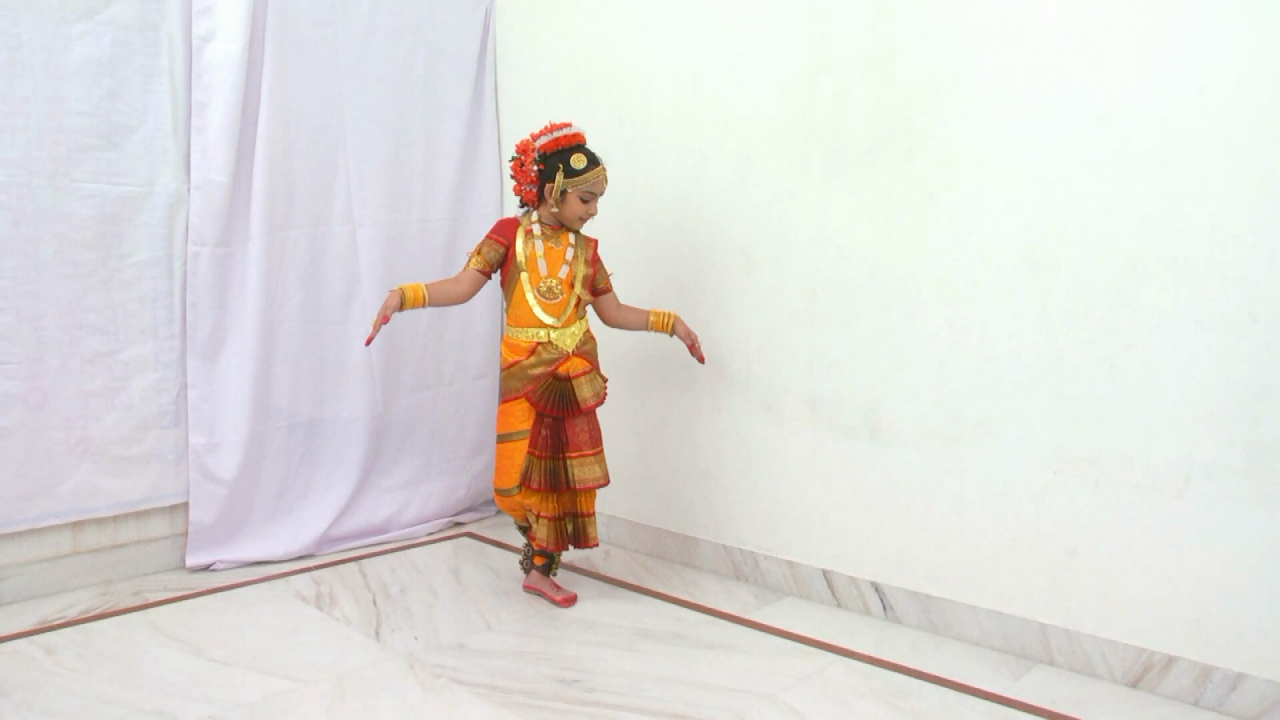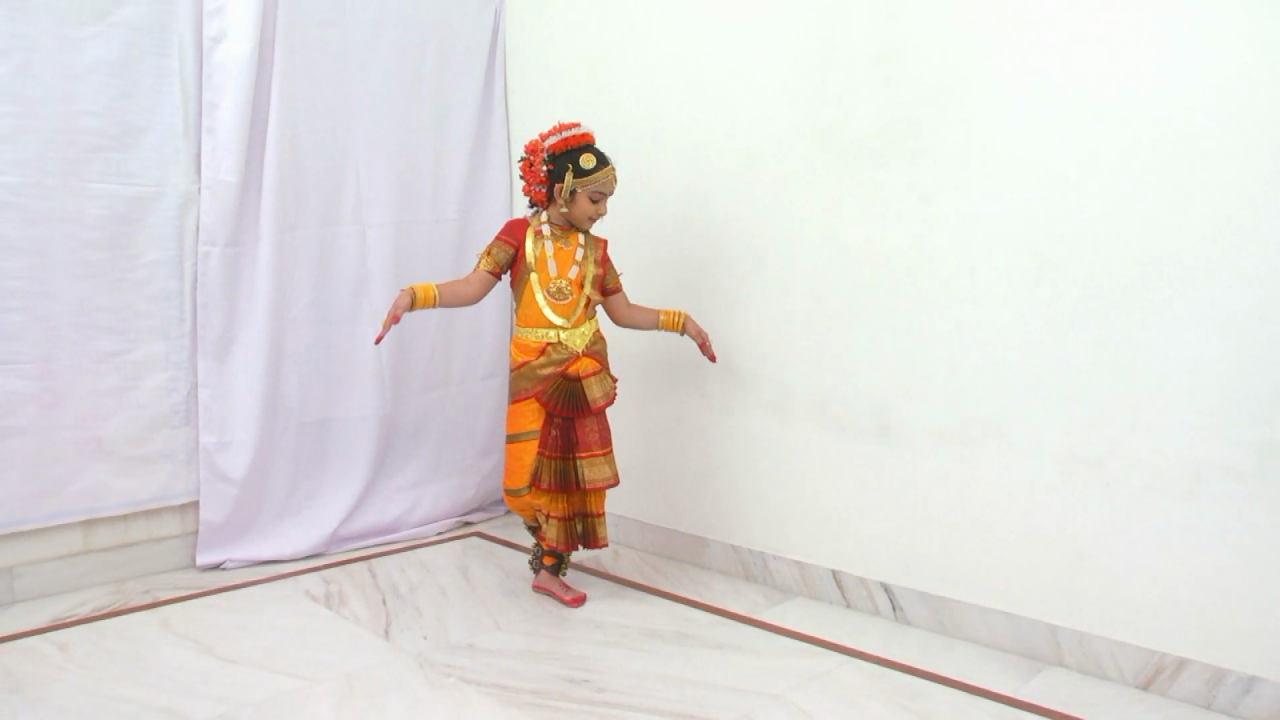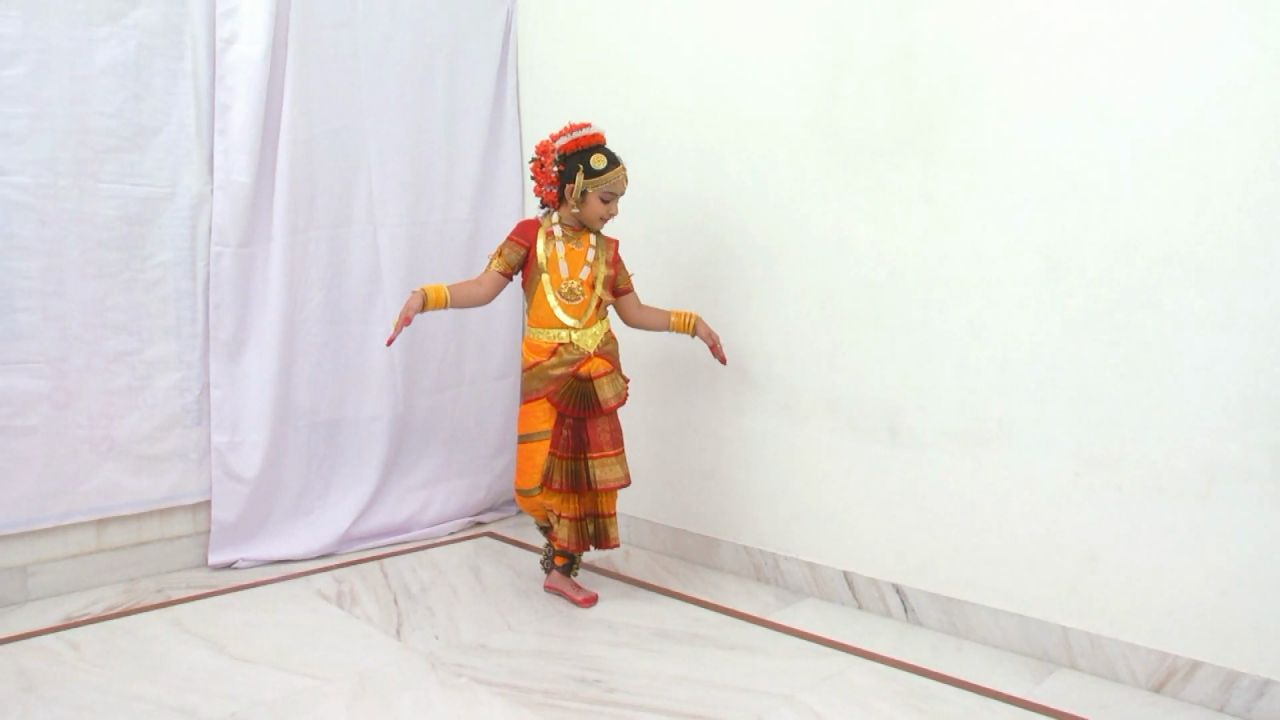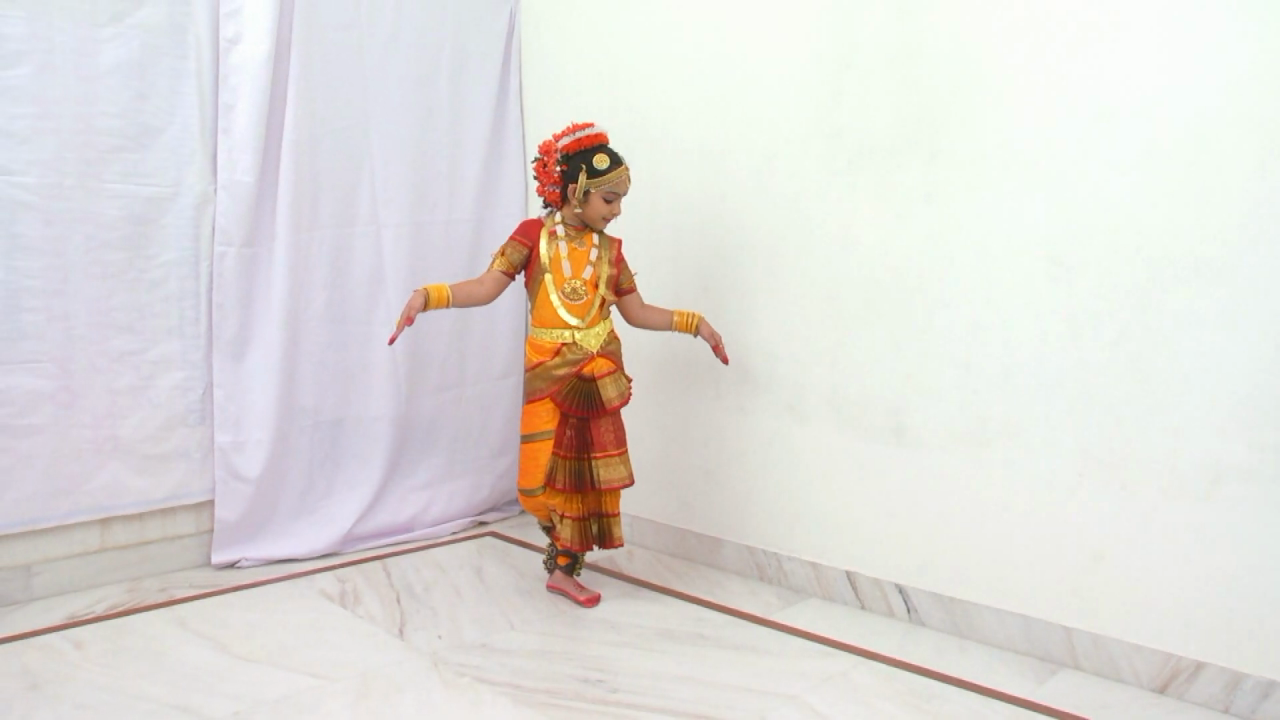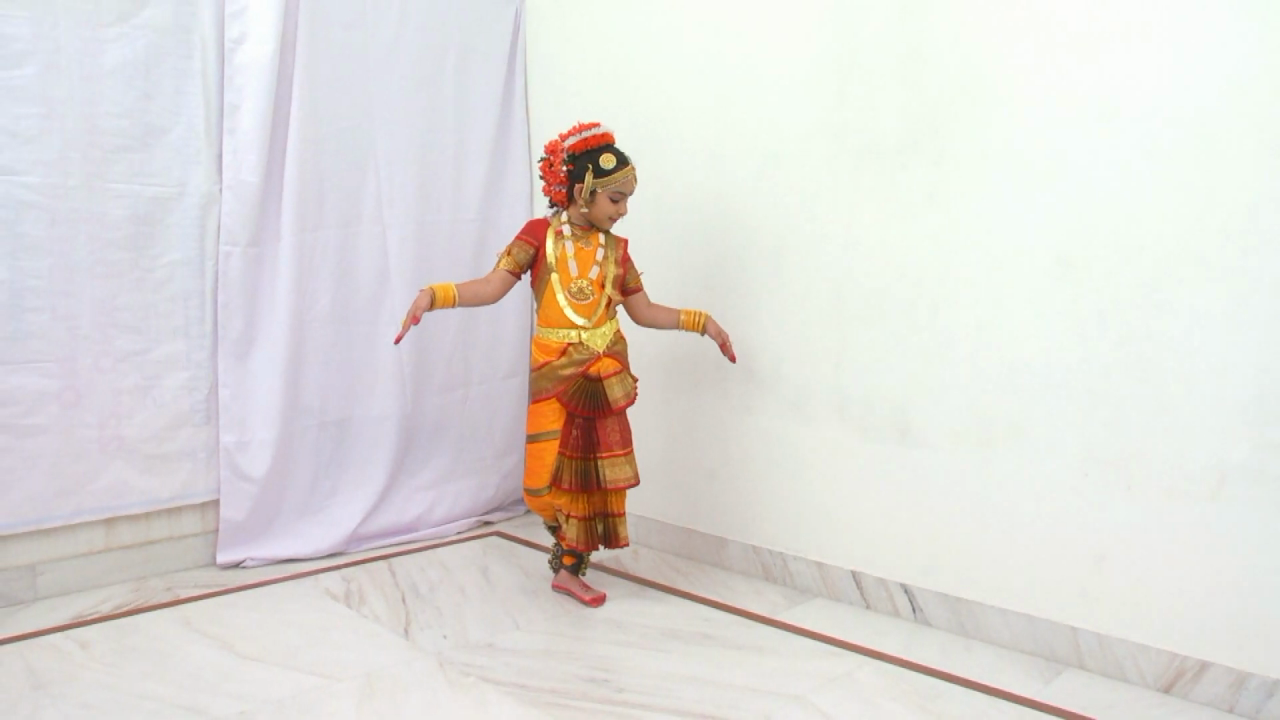
dt=0.4s
person 1, frame 1
left shoulder: (586, 248)
right shoulder: (510, 233)
left elbow: (612, 312)
right elbow: (463, 286)
left wrist: (670, 322)
right wrist: (404, 294)
left hip: (572, 375)
right hip: (525, 373)
left knee: (564, 474)
right knee: (522, 474)
left ankle: (540, 568)
right ankle: (538, 560)
person 1, frame 2
left shoulder: (595, 249)
right shoulder: (520, 233)
left elbow: (622, 312)
right elbow: (473, 287)
left wrist: (680, 321)
right wrist: (414, 295)
left hip: (581, 376)
right hip: (534, 374)
left knee: (572, 474)
right knee: (532, 475)
left ankle: (549, 568)
right ankle: (549, 560)
person 1, frame 3
left shoulder: (606, 249)
right shoulder: (530, 234)
left elbow: (634, 313)
right elbow: (483, 288)
left wrist: (691, 322)
right wrist: (425, 296)
left hip: (594, 376)
right hip: (546, 374)
left knee: (584, 473)
right knee: (543, 475)
left ankle: (561, 568)
right ankle: (559, 560)
person 1, frame 4
left shoulder: (610, 249)
right shoulder: (534, 234)
left elbow: (636, 312)
right elbow: (486, 287)
left wrist: (694, 323)
right wrist: (427, 295)
left hip: (596, 376)
right hip: (549, 374)
left knee: (587, 473)
right knee: (547, 474)
left ankle: (564, 568)
right ankle: (562, 560)
person 1, frame 5
left shoulder: (616, 248)
right shoulder: (540, 234)
left elbow: (644, 312)
right elbow: (492, 287)
left wrist: (701, 321)
right wrist: (433, 294)
left hip: (603, 376)
right hip: (555, 373)
left knee: (593, 473)
right knee: (551, 474)
left ankle: (569, 568)
right ankle: (568, 557)
